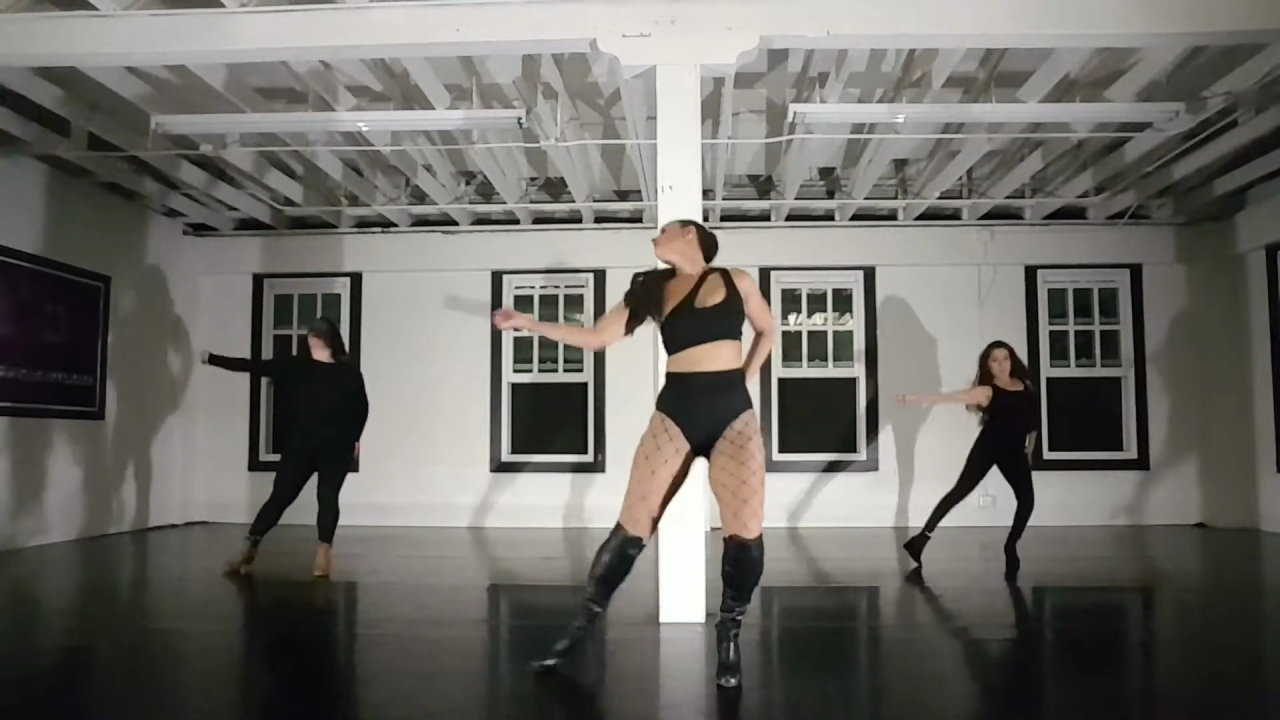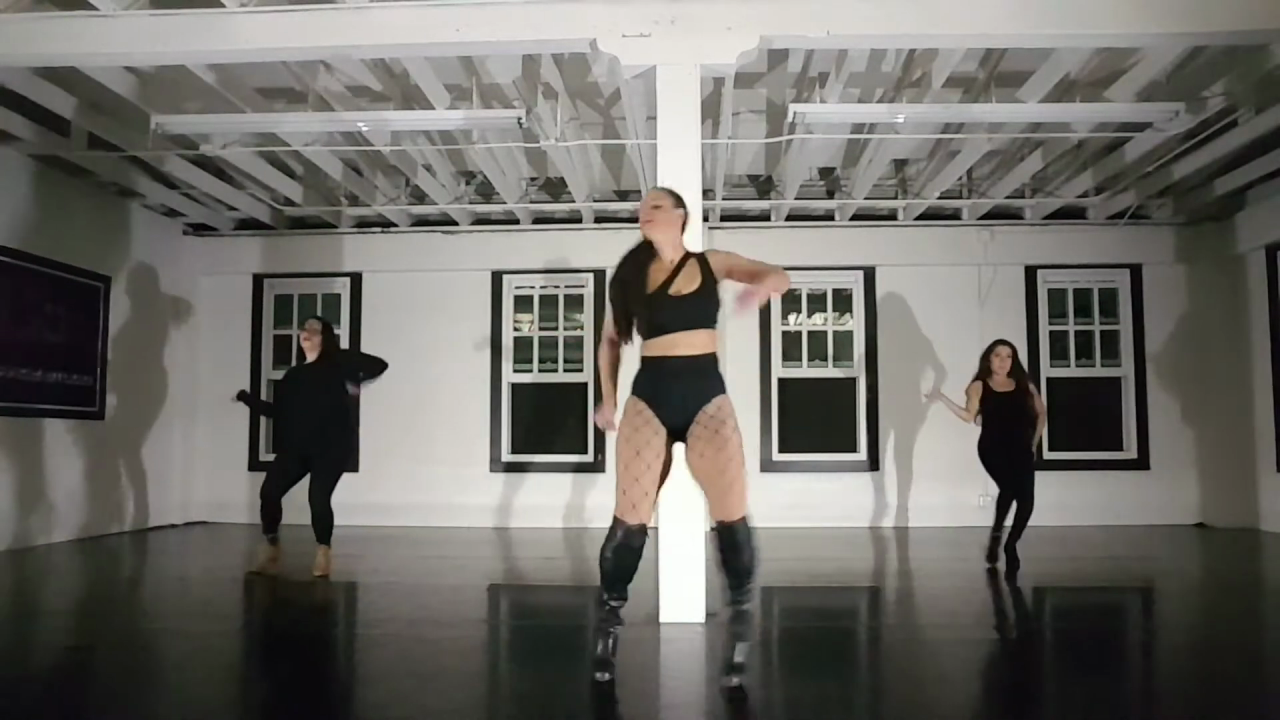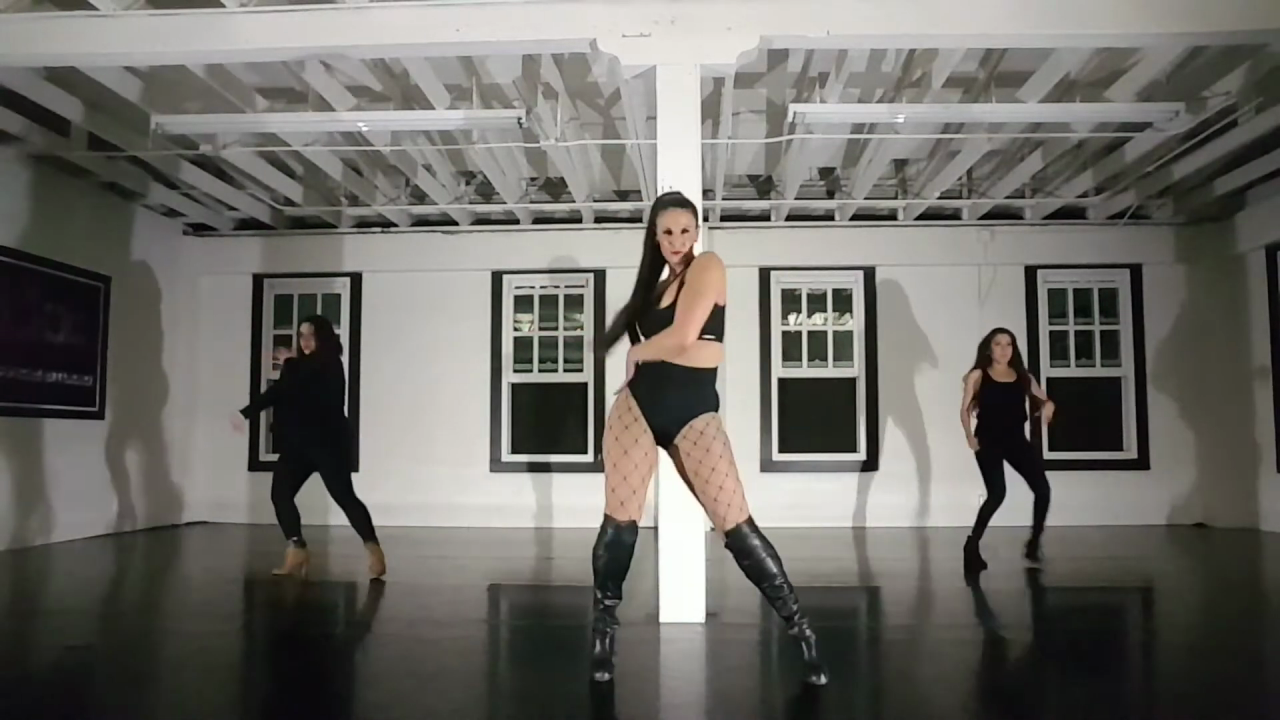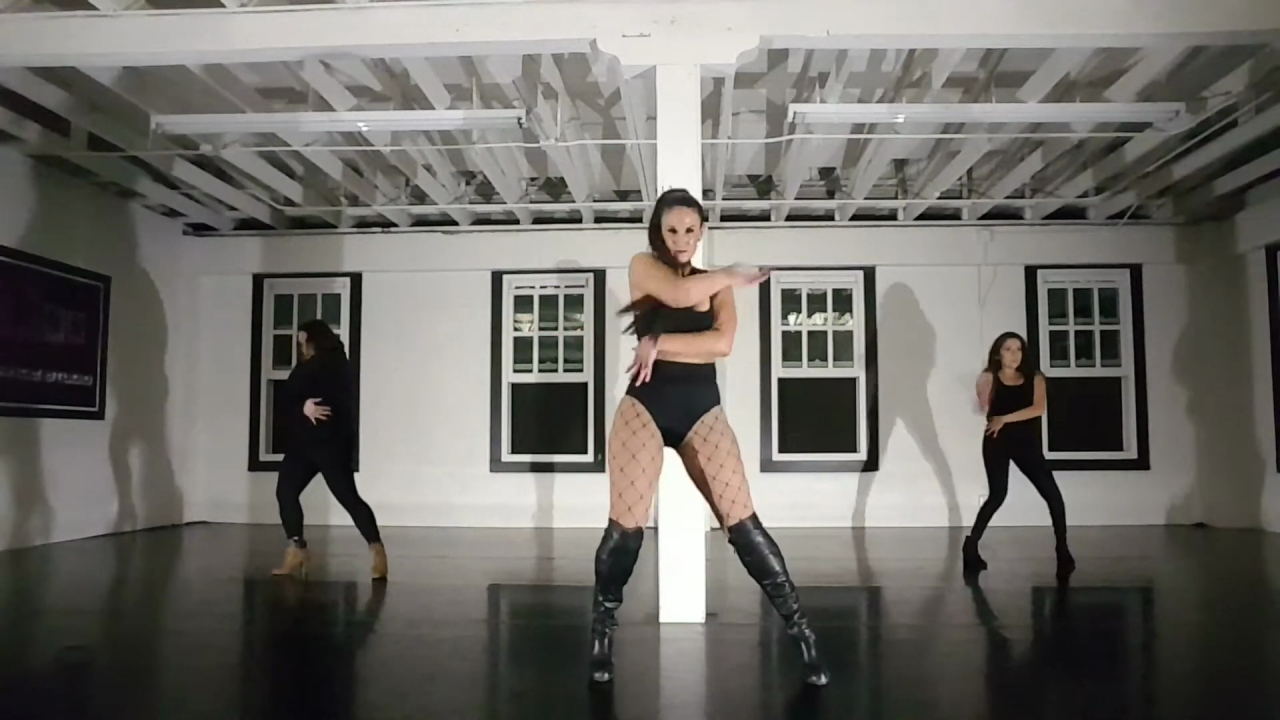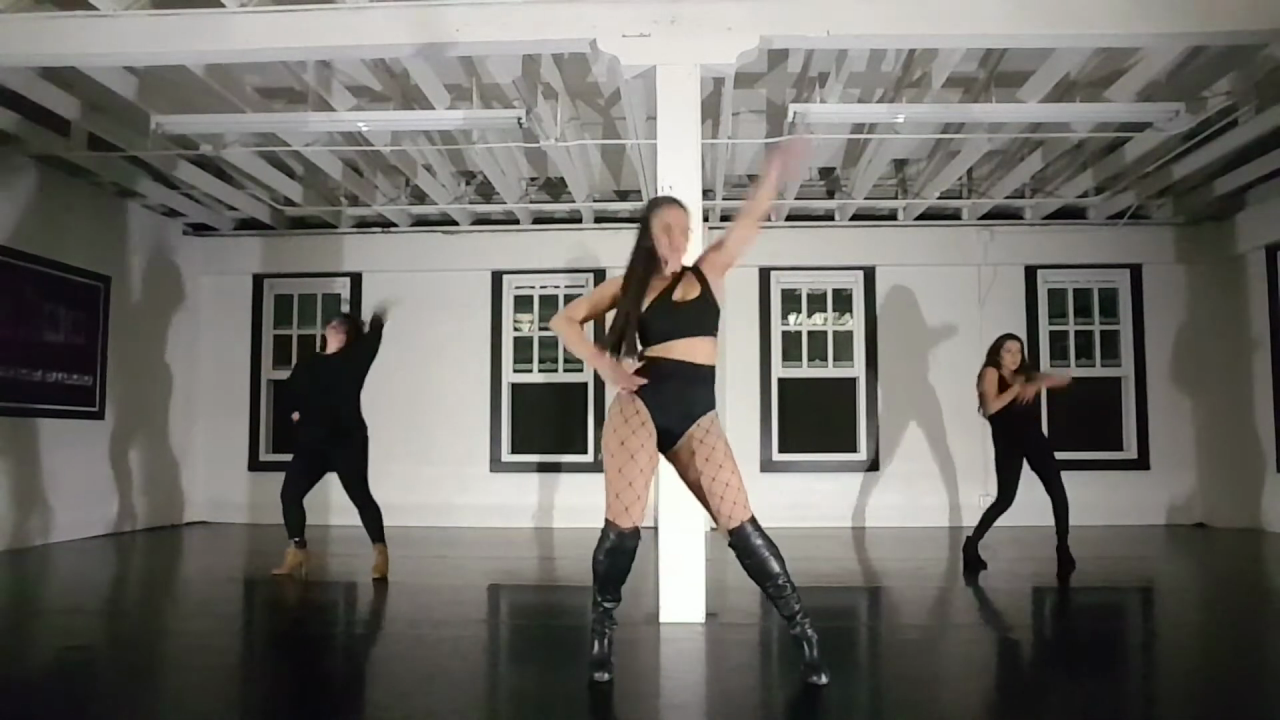
dt=0.4s
person 1, frame 1
left shoulder: (735, 281)
right shoulder: (650, 289)
left elbow: (767, 331)
right elbow: (594, 338)
left wrist: (742, 375)
right wrist: (535, 325)
left hip: (733, 413)
right hip: (675, 414)
left knee: (746, 532)
right knee: (632, 529)
left ankle: (728, 631)
right ankle: (584, 624)
person 1, frame 2
left shoulder: (711, 264)
right shoulder: (631, 274)
left elbow: (779, 278)
right elbow: (614, 338)
left wrist: (761, 284)
right wrist: (606, 397)
left hip: (705, 397)
right hip: (649, 398)
left knee: (731, 516)
right knee: (630, 521)
left ankle: (738, 629)
right ankle: (606, 626)
person 1, frame 3
left shoulder: (708, 270)
right shoulder: (657, 284)
left elbow: (684, 336)
left wrist: (644, 348)
left hip: (696, 410)
right hip: (637, 402)
left knee: (737, 524)
right knee: (621, 519)
left ankle: (801, 628)
right ankle: (603, 630)
person 1, frame 4
left shoulder: (716, 284)
right shoulder: (644, 265)
left elbow: (724, 340)
right elbow: (680, 293)
left wrist: (663, 342)
right wrist: (729, 276)
left hip: (702, 406)
right hip: (645, 402)
left knee: (742, 521)
right knee: (627, 522)
left ankle: (801, 629)
right ankle: (602, 627)
person 1, frame 5
left shoulder: (708, 269)
right shoulder: (631, 283)
left elbow: (749, 221)
right elbow: (566, 323)
left wrist: (775, 172)
right wrist: (610, 366)
left hip: (697, 414)
right hip: (641, 408)
left knee: (739, 524)
right knee: (623, 524)
left ankle: (801, 627)
right ankle: (602, 631)
person 2, frame 1
left shoulder: (347, 372)
right shoulder: (294, 366)
left elbow: (361, 406)
right elbow: (252, 367)
left wrist: (355, 436)
right wrist: (214, 360)
left hip: (336, 446)
right hip: (299, 444)
left knee: (327, 498)
right knee: (280, 496)
left ankle: (324, 553)
right ankle: (249, 549)
person 2, frame 2
left shoulder: (337, 363)
right shoulder: (293, 375)
left elbow: (378, 366)
right elbow: (278, 411)
left wrist: (356, 383)
right wrist: (245, 397)
left hip: (331, 444)
right hip: (296, 445)
left knee: (318, 498)
right knee: (270, 491)
left ankle: (323, 554)
right ankle: (270, 548)
person 2, frame 3
left shoulder: (328, 363)
right shoulder: (300, 366)
right elbow: (279, 393)
left hip: (328, 441)
right hip: (297, 442)
left knee: (344, 495)
right knee: (280, 493)
left ankle: (374, 551)
right ankle: (297, 552)
person 2, frame 4
left shoulder: (334, 364)
right shoulder: (309, 367)
right elbow: (290, 398)
right wrist: (303, 406)
left hip: (332, 441)
right hip: (303, 442)
left knee: (348, 496)
right knee: (286, 492)
left ankle: (378, 552)
right ankle: (297, 553)
person 2, frame 5
left shoulder: (353, 359)
right shoulder: (308, 366)
left elbow: (370, 341)
right elbow: (290, 393)
left wrist: (378, 318)
right wrist: (295, 413)
left hip: (346, 440)
right hip: (311, 442)
left knee: (360, 496)
right knee: (290, 494)
left ankle: (380, 553)
right ankle: (297, 554)
person 3, frame 1
left shoulder: (1025, 385)
right shoulder: (987, 391)
left elbow: (1030, 417)
right elbow: (951, 397)
left wrist: (1031, 444)
right wrist: (916, 399)
left hip: (1016, 450)
right hip: (989, 446)
left knee: (1027, 501)
right knee: (961, 490)
left ankle: (1011, 548)
right ankle: (922, 536)
person 3, frame 2
left shoulder: (1025, 386)
right shoulder: (979, 386)
left elbow: (1041, 412)
right elbow: (970, 418)
left wrist: (1034, 439)
right wrist: (945, 400)
left hip: (1020, 448)
right hip: (991, 447)
left knee: (1026, 500)
right knee: (1009, 489)
left ankle: (1011, 545)
right ankle: (996, 536)
person 3, frame 3
left shoulder: (1024, 377)
right shoulder: (978, 376)
left elbow: (1044, 400)
right elbow: (965, 408)
left wrist: (1047, 407)
right wrist: (969, 434)
left hip: (1016, 439)
right hip: (987, 441)
left knee: (1042, 488)
right knee: (997, 494)
left ankle: (1034, 542)
right ankle: (972, 546)
person 3, frame 4
left shoulder: (1034, 378)
right shoulder: (988, 378)
left elbow: (1039, 408)
right elbow: (984, 407)
left wrist: (1004, 419)
right wrist: (983, 402)
left hip: (1026, 442)
right hip: (996, 442)
left knee: (1052, 493)
right knee: (997, 496)
left ankle: (1062, 549)
right ankle: (971, 546)
person 3, frame 5
left shoulder: (1026, 375)
right shoulder: (990, 373)
left elbow: (1063, 379)
right elbow: (991, 407)
left wrist: (1038, 384)
right wrist: (1015, 388)
left hip: (1035, 440)
right hip: (1008, 442)
left knee: (1057, 491)
right knee: (1005, 499)
left ankle: (1063, 549)
right ankle: (971, 546)
